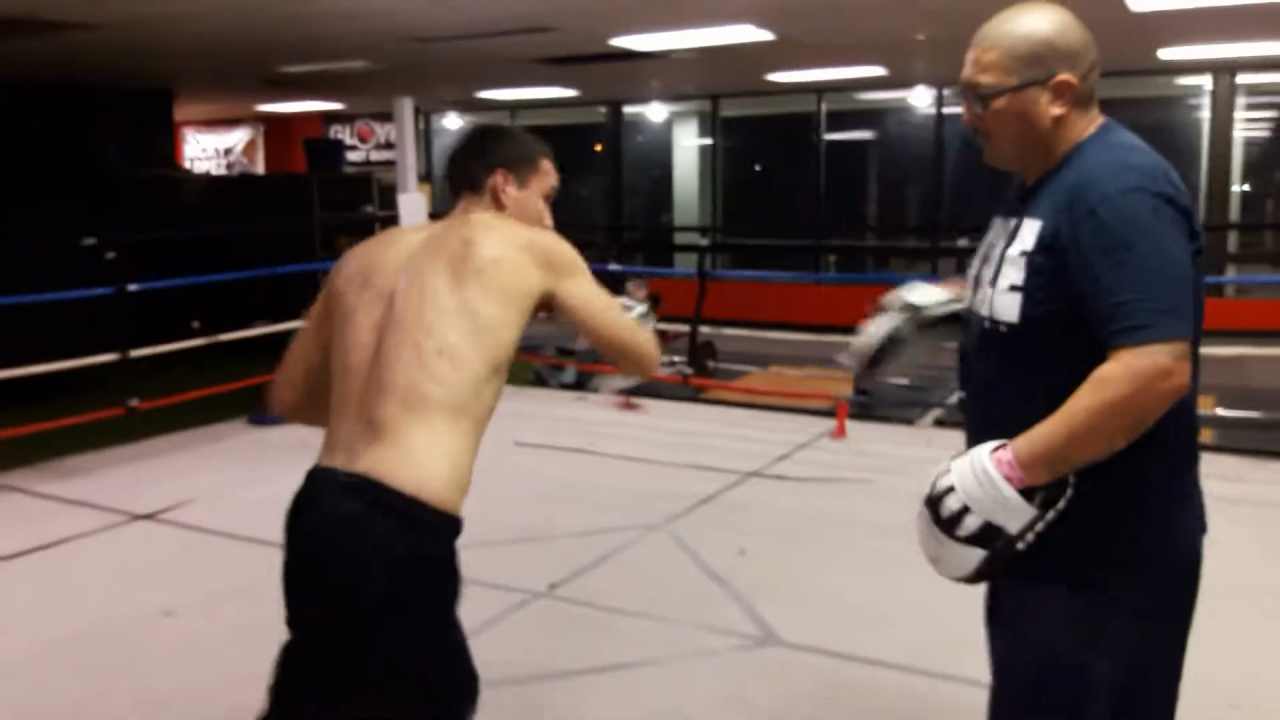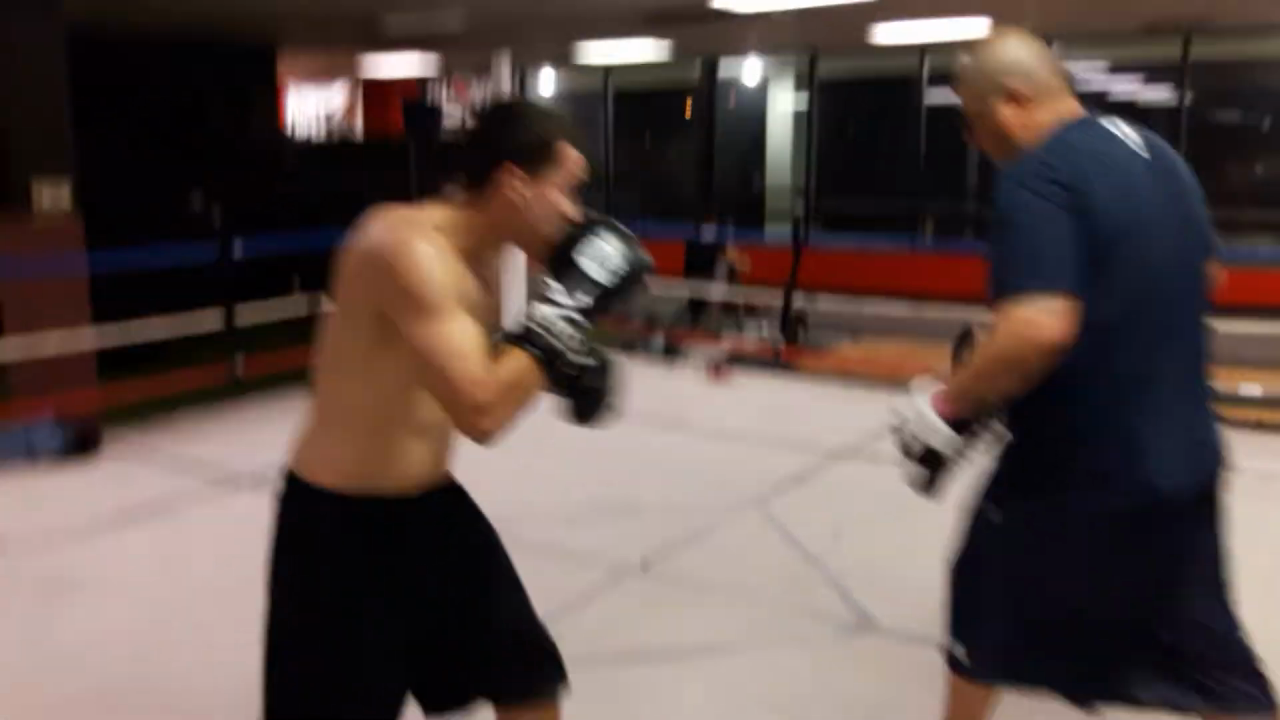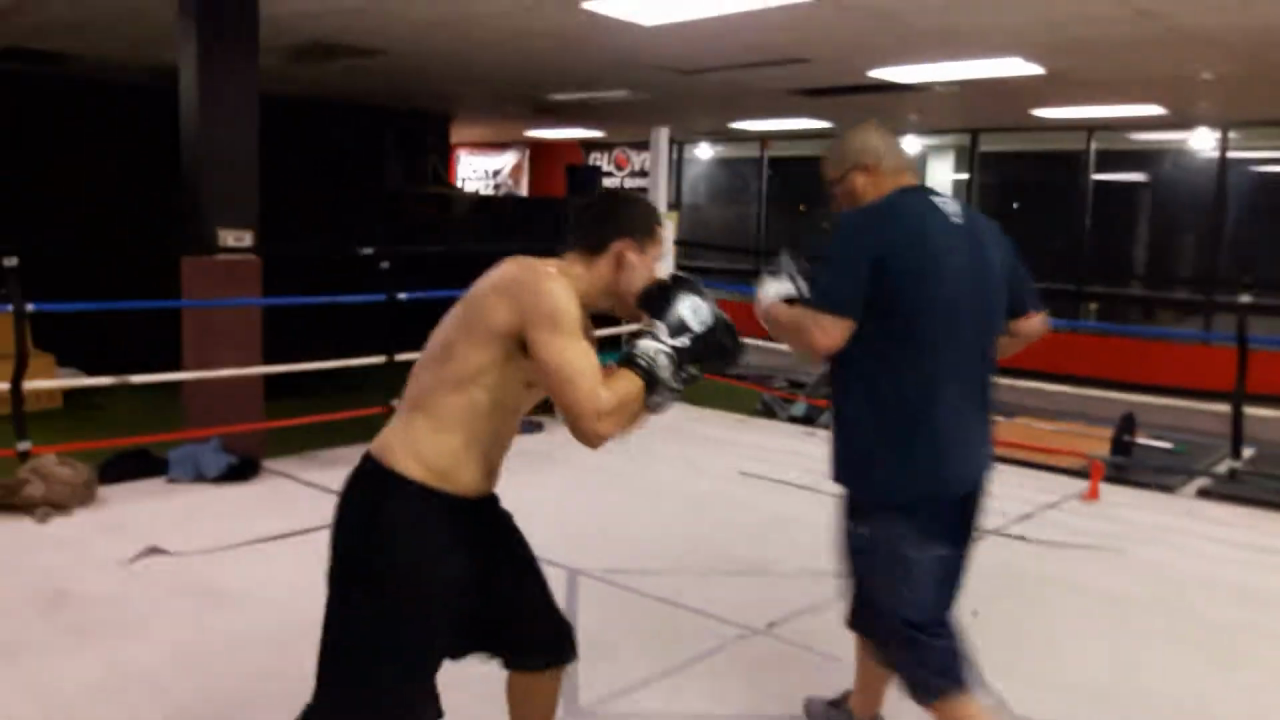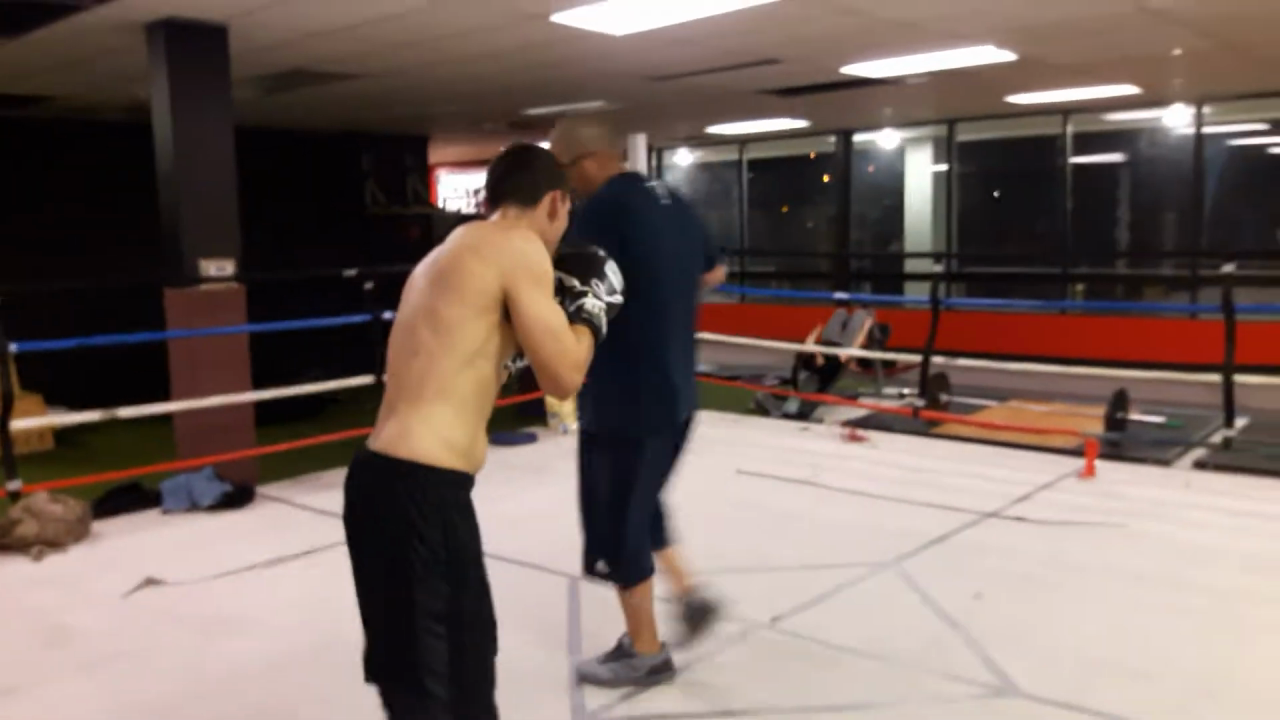
dt=0.7s
person 1, frame 1
left shoulder: (1111, 194)
right shoulder: (1053, 180)
left elbow: (1153, 369)
left wrist: (1010, 468)
right wrist: (962, 295)
left hip: (1104, 537)
right hip: (1067, 520)
person 1, frame 2
left shoulder: (1037, 177)
right shoulder: (1159, 156)
left elbow: (1039, 327)
right elbow: (1202, 277)
left wrist: (945, 405)
left hip: (1076, 468)
right hip: (1178, 456)
left knee: (991, 602)
right knee: (1199, 643)
person 1, frame 3
left shoulder: (867, 229)
right shoulder: (980, 228)
left elbow: (822, 336)
right elbow: (1029, 325)
left wrist: (775, 306)
left hip: (893, 459)
right hip: (960, 453)
left knee: (905, 625)
right knee: (898, 593)
person 1, frame 4
left shoulder: (600, 213)
right shoulder: (675, 205)
right elbow: (712, 275)
left hip: (623, 399)
right hip: (674, 390)
left knee: (616, 523)
right knee: (637, 506)
left ankle: (644, 651)
right ankle: (690, 593)
person 2, frame 1
left shoulder: (365, 256)
right shoulder: (530, 248)
left elbow: (289, 400)
right elbow: (641, 355)
right wrist: (620, 314)
left hip: (335, 512)
right hip: (391, 534)
person 2, frame 2
left shoulder: (478, 255)
right shoulder: (409, 248)
right elbow: (482, 411)
left wrist: (562, 360)
right wrist: (569, 302)
left hip: (431, 505)
right hip: (338, 527)
person 2, frame 3
left shoulder: (554, 296)
right shoulder: (541, 289)
left elbow: (588, 408)
right elbow: (595, 422)
left wrist: (668, 372)
right wrist: (657, 346)
left hip: (466, 508)
right hip: (401, 511)
left knee: (543, 644)
person 2, frame 4
left shoulder: (449, 253)
right shoulder: (517, 248)
right elbow: (562, 378)
right wrist: (591, 308)
left hip: (396, 480)
right hip: (419, 492)
left knee: (463, 646)
